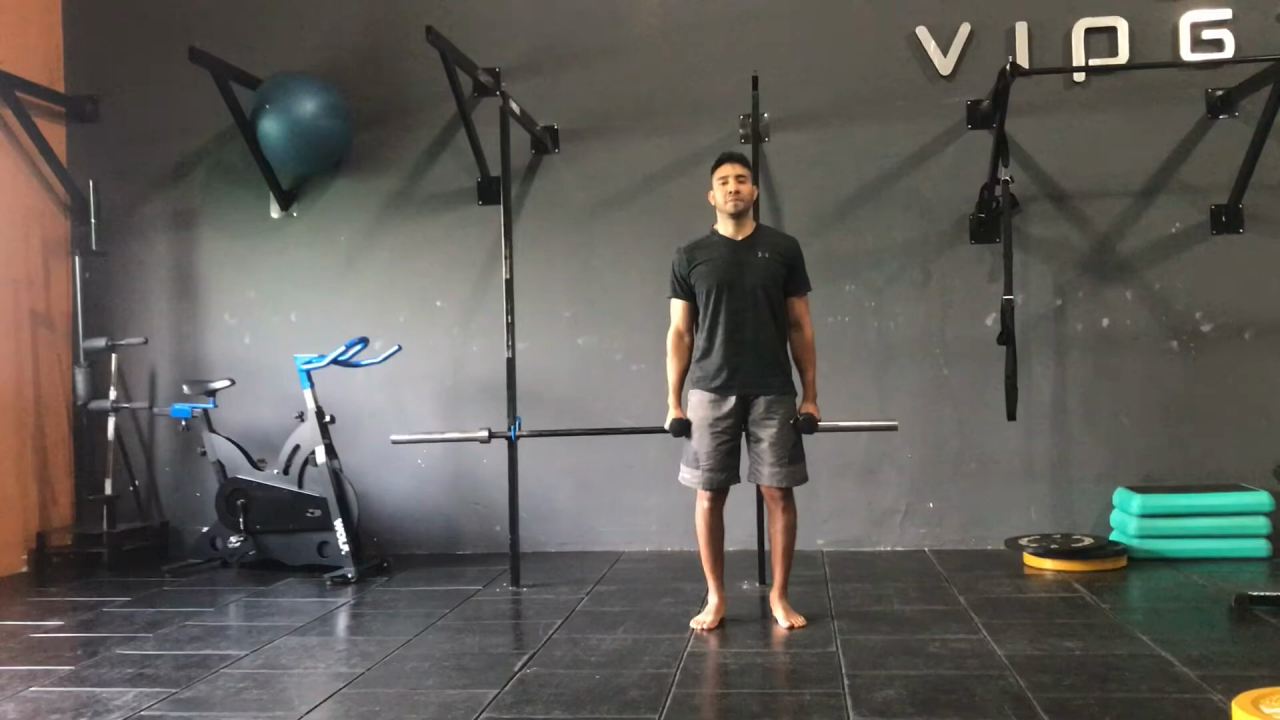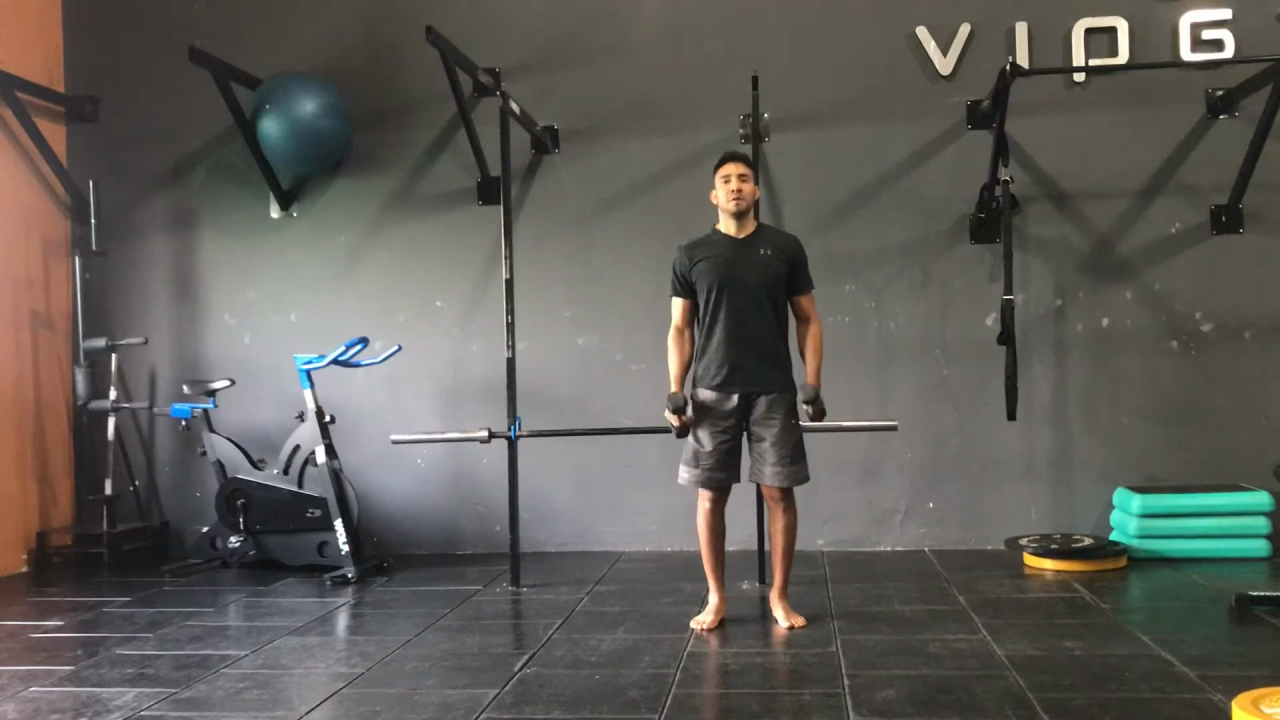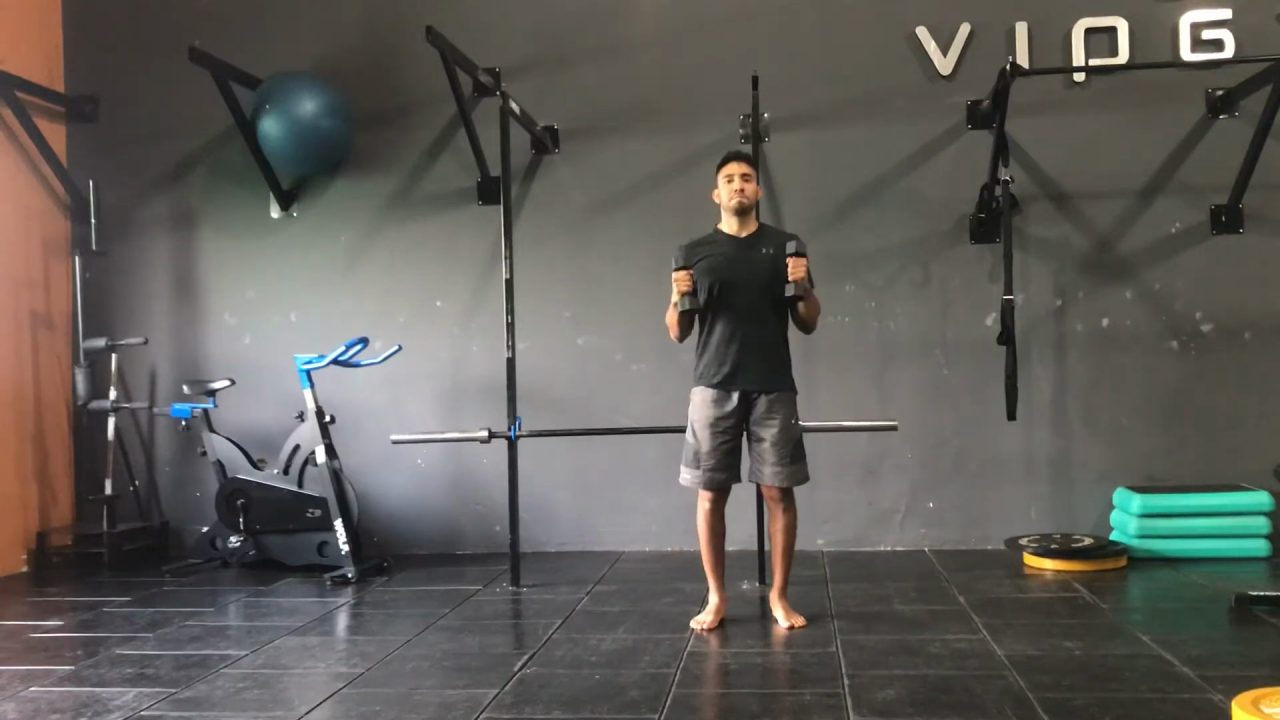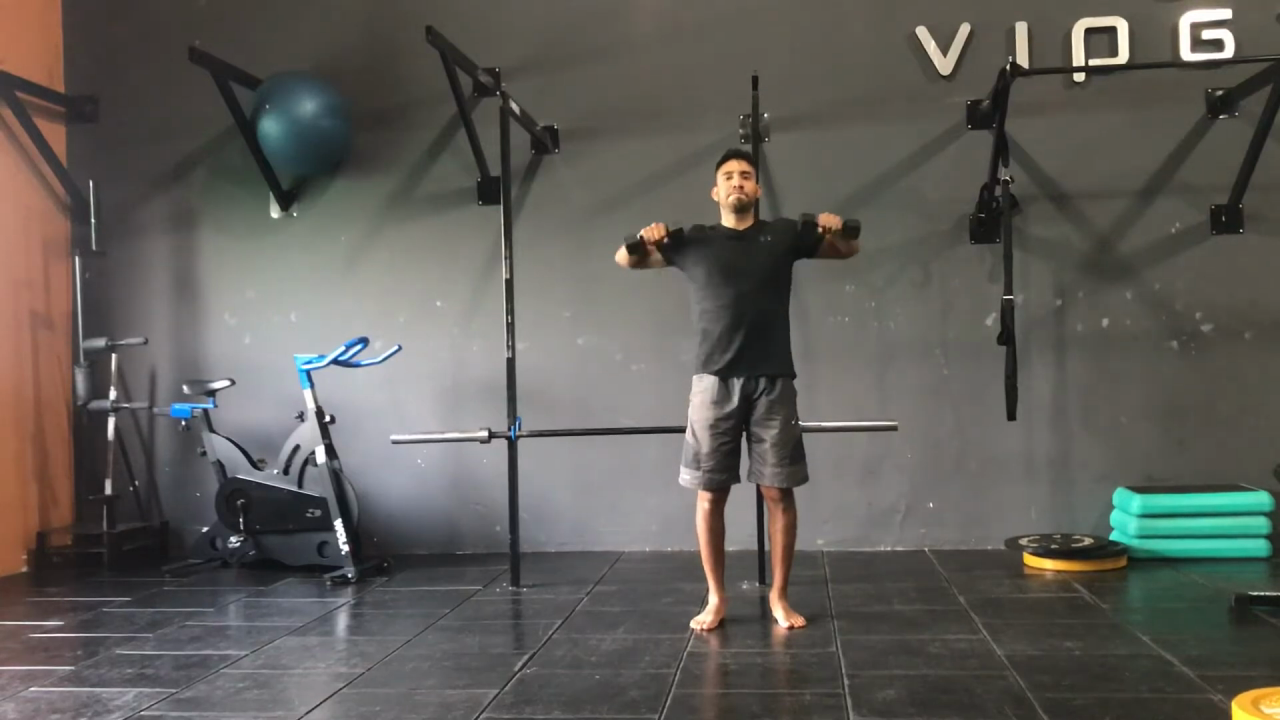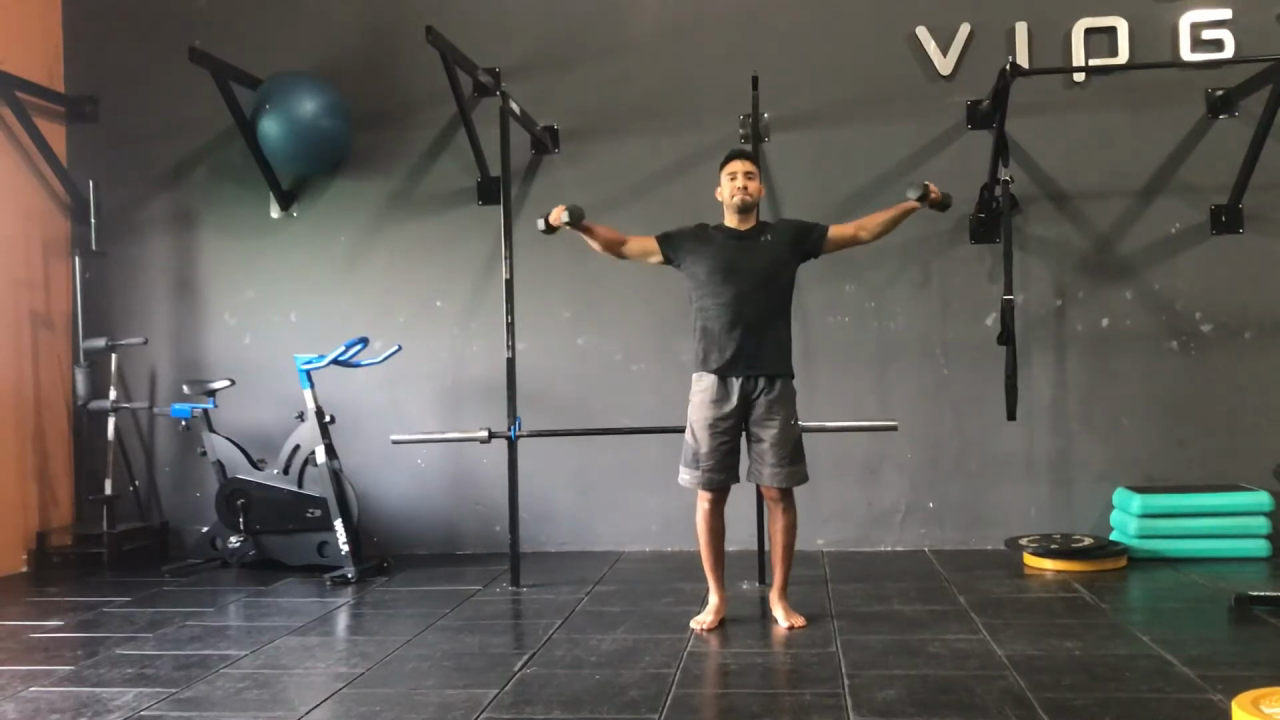
dt=0.7s
person 1, frame 1
left shoulder: (784, 249)
right shoulder: (691, 257)
left elbow: (800, 326)
right elbow: (680, 332)
left wrist: (810, 394)
right wrist: (674, 401)
left hip: (772, 393)
right hip: (711, 393)
left knee: (780, 493)
right knee: (709, 495)
left ankle: (779, 595)
right ankle: (716, 597)
person 1, frame 2
left shoulder: (786, 247)
right shoulder: (691, 255)
left elbow: (808, 318)
right elbow: (680, 328)
left wrist: (813, 381)
right wrist: (677, 392)
left hip: (773, 392)
right hip: (713, 394)
left knee: (780, 493)
right knee: (710, 495)
left ankle: (779, 596)
right ankle: (716, 598)
person 1, frame 3
left shoulder: (786, 246)
right shoulder: (694, 252)
left elbow: (808, 324)
right elbow: (678, 332)
left wrist: (805, 288)
right wrist: (678, 301)
left hip: (773, 389)
right hip: (714, 388)
left knee: (780, 493)
right knee: (710, 495)
left ankle: (779, 595)
right ankle: (716, 597)
person 1, frame 4
left shoulder: (784, 234)
right shoulder: (693, 241)
left elbow: (849, 249)
right elbow: (626, 259)
left wrist: (837, 229)
right wrist: (640, 241)
left hip: (772, 382)
right hip: (714, 382)
left knee: (779, 491)
right knee: (710, 494)
left ankle: (779, 595)
right ankle: (716, 598)
person 1, frame 5
left shoulder: (788, 235)
right shoulder: (693, 241)
left elbow: (860, 231)
right elbow: (622, 246)
left wrist: (911, 205)
right wrist: (578, 224)
left hip: (772, 383)
right hip: (713, 382)
left knee: (779, 492)
right knee: (710, 493)
left ankle: (779, 595)
right ankle: (715, 597)
